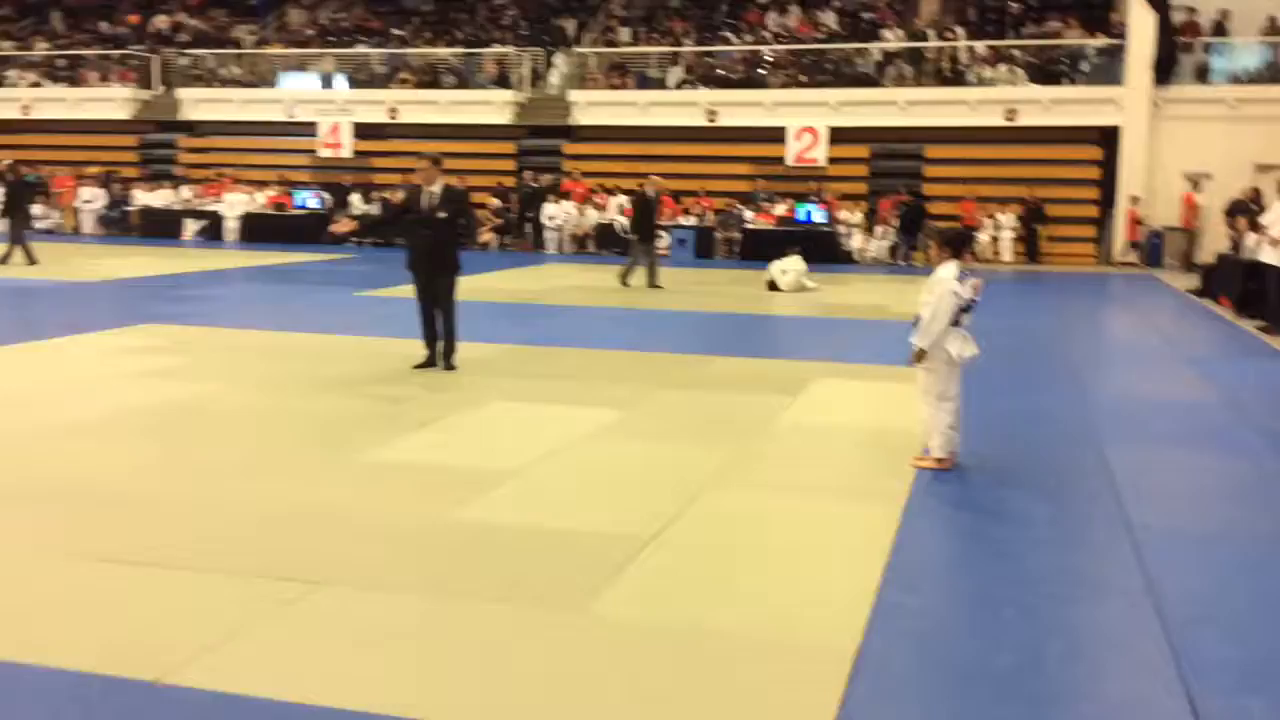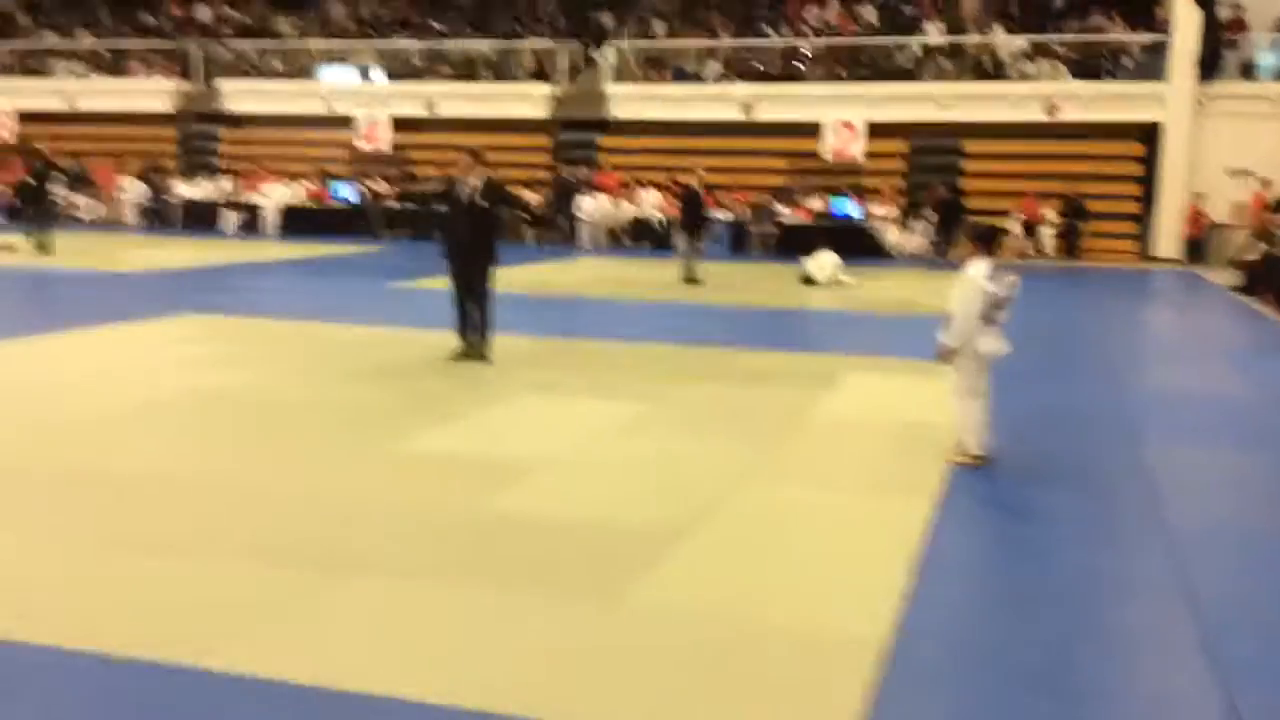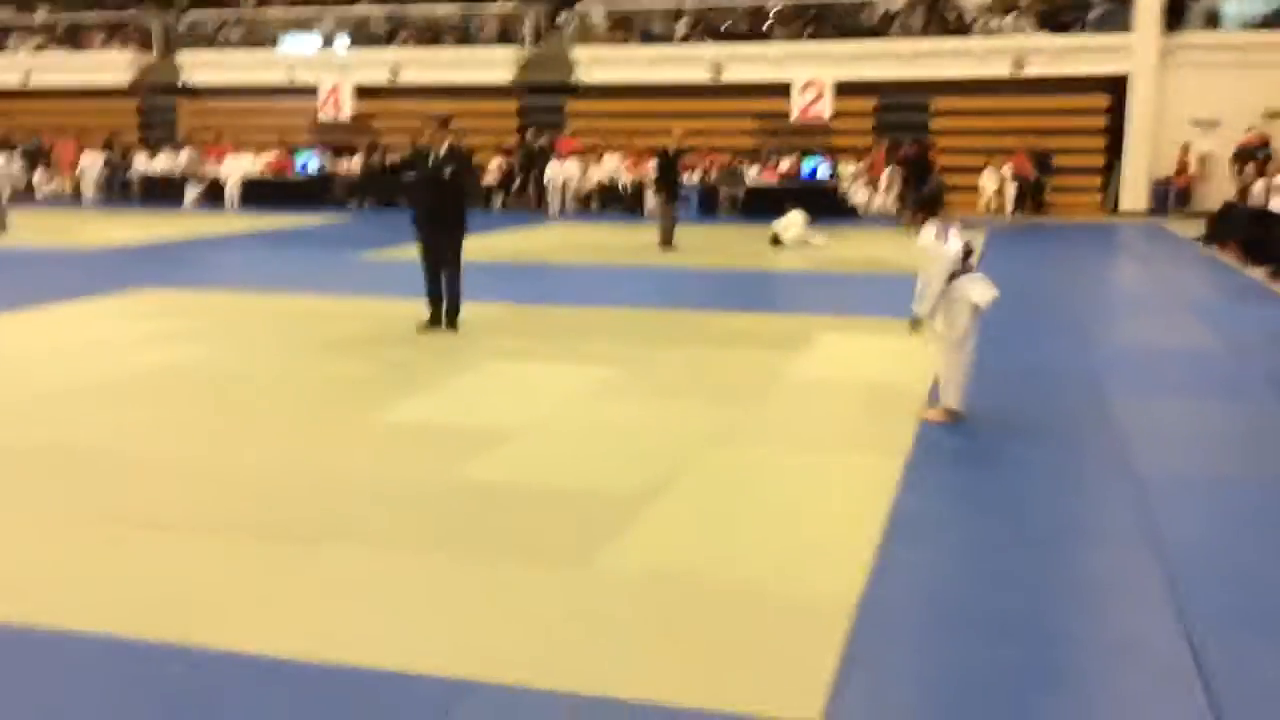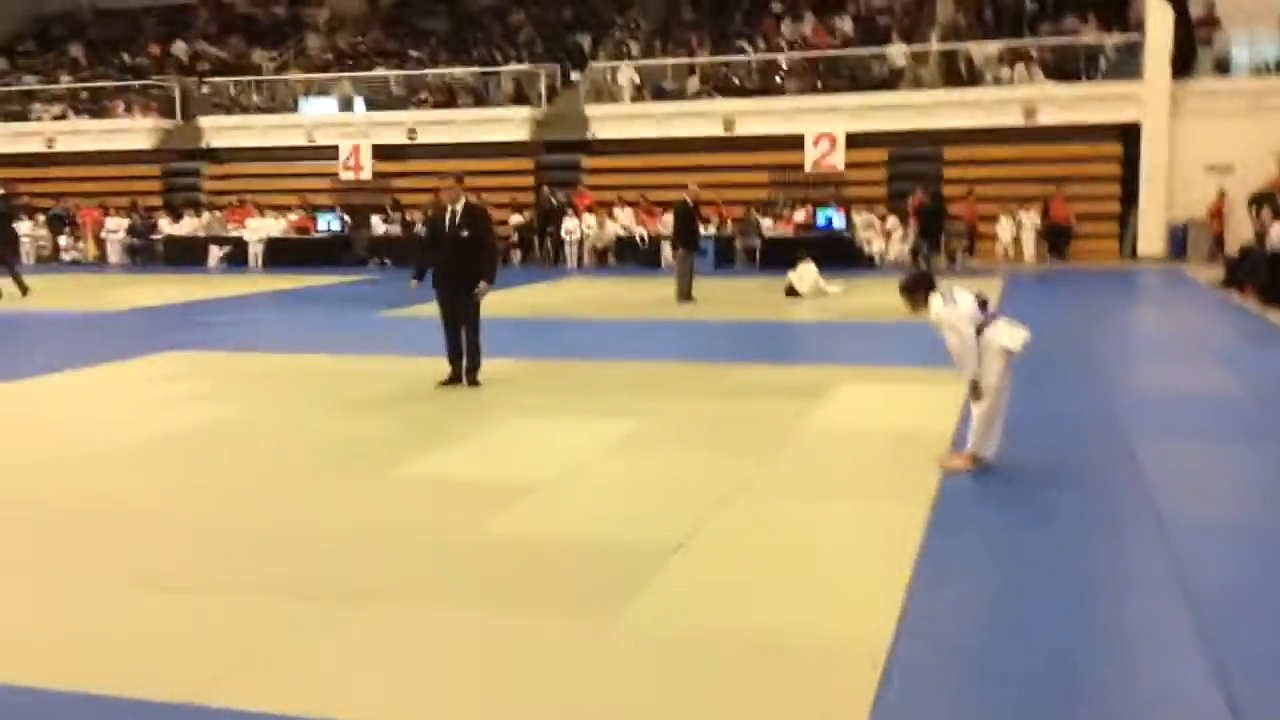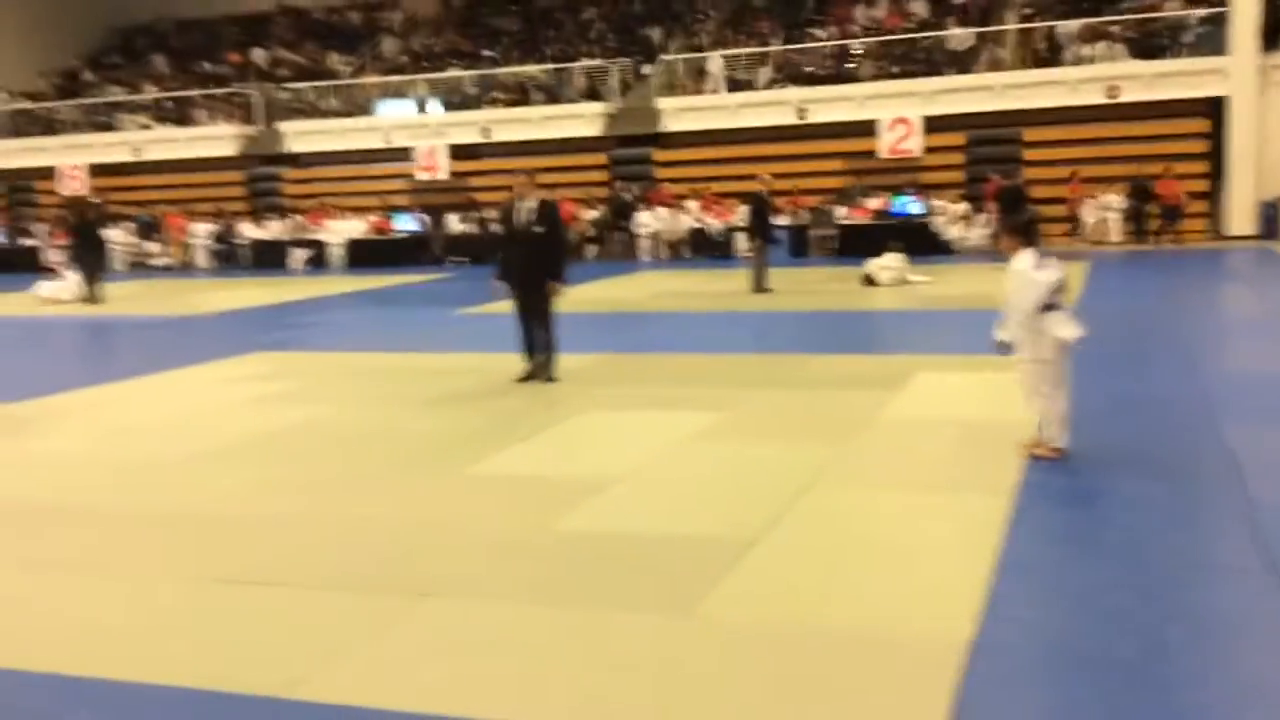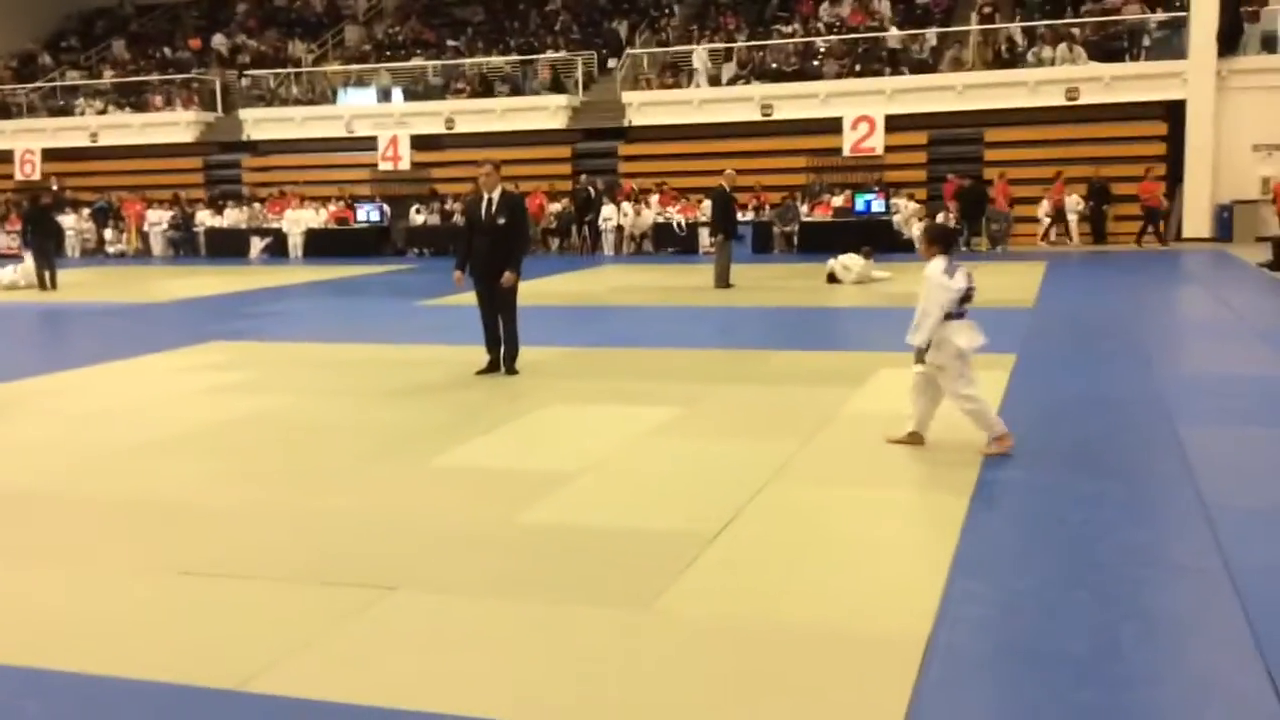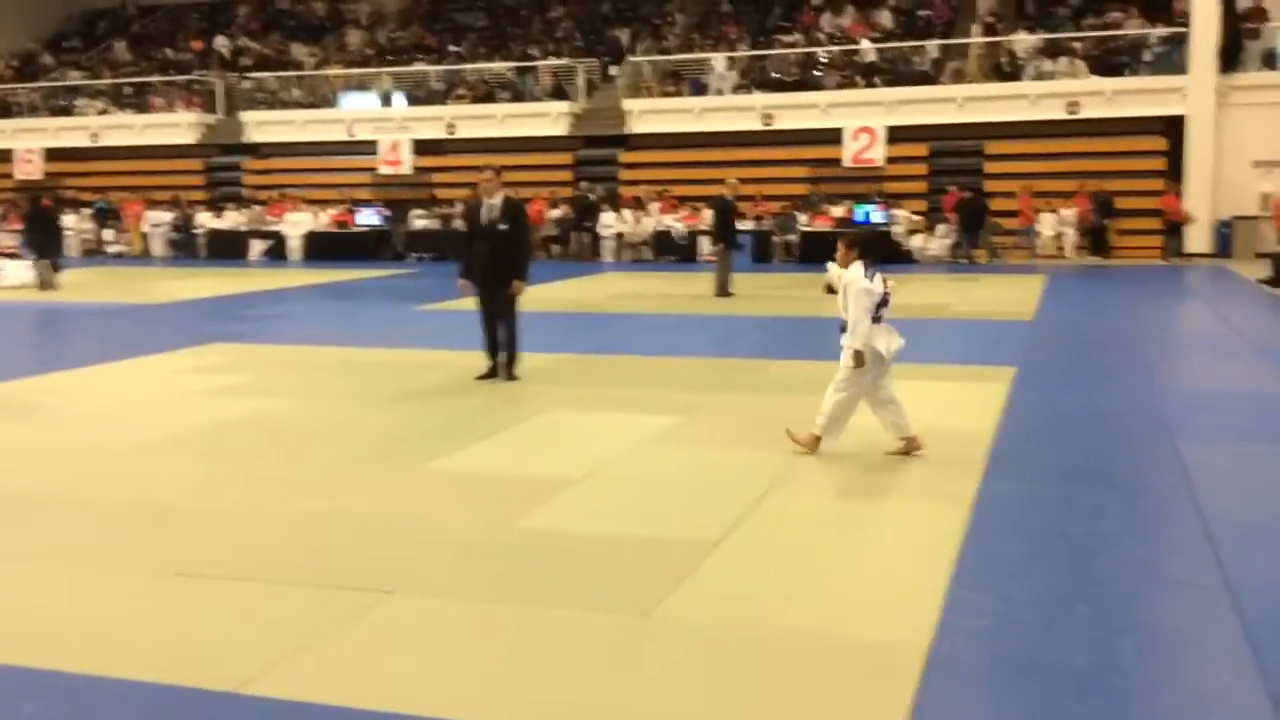
dt=0.4s
person 1, frame 1
left shoulder: (945, 278)
right shoulder: (964, 276)
left elbow: (937, 316)
left wrist: (921, 345)
left hip: (939, 345)
right hip: (950, 342)
left knee: (936, 399)
right knee: (947, 398)
left ankle: (941, 455)
right ankle: (947, 449)
person 1, frame 2
left shoulder: (977, 275)
right shoulder: (998, 274)
left elbow: (967, 314)
right elbow: (997, 309)
left wrist: (949, 343)
left hip: (970, 342)
right hip: (983, 339)
left knee: (969, 394)
right knee: (975, 393)
left ankle: (974, 450)
right ankle: (976, 444)
person 1, frame 3
left shoulder: (929, 240)
right shoulder: (944, 230)
left elbow: (932, 279)
left wrist: (919, 313)
left hip: (959, 298)
right hip: (963, 293)
left knee: (952, 352)
right knee: (954, 350)
left ankle: (950, 408)
right ankle: (951, 401)
person 1, frame 4
left shoulder: (940, 312)
right shoulder: (948, 295)
left elbow: (962, 343)
left wrist: (972, 377)
left hip: (992, 343)
right hip: (994, 338)
left knee: (985, 401)
right knee: (989, 400)
left ankle: (974, 455)
right ankle: (979, 451)
person 1, frame 5
left shoulder: (1022, 266)
right shoulder: (1040, 260)
left elbow: (1020, 307)
left wrist: (1006, 336)
left hip: (1042, 332)
right hip: (1048, 328)
left knee: (1044, 388)
right knee: (1045, 386)
left ankle: (1054, 444)
right ankle: (1053, 436)
person 1, frame 6
left shoulder: (934, 273)
right shoulder: (954, 269)
left elbow: (929, 312)
left wrist: (918, 344)
left hip: (946, 338)
right hip: (949, 334)
left knee: (961, 390)
right knee: (922, 382)
left ankle: (1000, 435)
right ankle: (916, 432)
person 1, frame 7
left shoulder: (857, 279)
right shoulder: (868, 273)
left elbow: (860, 317)
left wrist: (857, 348)
left hip: (864, 343)
right hip: (875, 341)
left knee: (841, 391)
right knee: (879, 393)
left ankle: (814, 438)
right ankle: (909, 438)
person 2, frame 1
left shoulder: (456, 196)
right shoulder: (414, 194)
left elbow: (468, 225)
right elbow: (391, 216)
left wrist: (475, 234)
right wrist: (358, 224)
left hip: (444, 262)
right hip: (420, 260)
left knee: (445, 309)
right knee: (427, 308)
left ankle: (448, 355)
right ankle: (432, 354)
person 2, frame 2
left shoulder: (491, 187)
right shoulder: (454, 185)
left elbow: (514, 202)
left hip: (479, 252)
right hip: (458, 251)
left knee: (480, 298)
right knee: (461, 298)
left ankle: (480, 345)
right ankle: (467, 344)
person 2, frame 3
left shoulder: (461, 154)
right shoulder: (421, 153)
left elbow: (471, 178)
right elbow: (400, 167)
left hip: (450, 222)
right hip: (427, 219)
left knee: (451, 269)
right knee: (431, 268)
left ankle: (451, 315)
right ankle: (435, 314)
person 2, frame 4
left shoulder: (477, 213)
right shoulder: (438, 213)
left elbow: (488, 247)
right elbow: (429, 247)
left wrist: (487, 278)
right wrist: (418, 274)
left hip: (469, 281)
right hip: (444, 280)
left knee: (470, 326)
right knee: (450, 325)
left ankle: (472, 372)
right ankle: (455, 370)
person 2, frame 5
left shoulder: (548, 210)
right shoulder: (509, 212)
left elbow: (559, 246)
right elbow: (505, 246)
left wrist: (557, 278)
right wrist: (503, 275)
left hip: (542, 278)
right hip: (518, 277)
left knee: (543, 322)
right knee: (526, 322)
left ankle: (546, 367)
right ankle: (533, 366)
person 2, frame 6
left shoulder: (514, 201)
right shoulder: (472, 204)
left elbow: (521, 238)
right elbow: (466, 238)
left wrist: (513, 268)
right wrist: (460, 266)
left hip: (505, 271)
right hip: (481, 270)
left knee: (507, 316)
right knee: (487, 317)
left ankle: (509, 361)
right ankle: (494, 359)
person 2, frame 7
left shoulder: (514, 207)
right shoulder: (473, 209)
left elbow: (523, 244)
right elbow: (468, 243)
left wrist: (520, 276)
right wrist: (465, 274)
left hip: (506, 275)
right hip: (482, 274)
left knee: (507, 321)
right knee: (488, 322)
left ankle: (509, 365)
right ankle: (494, 365)
